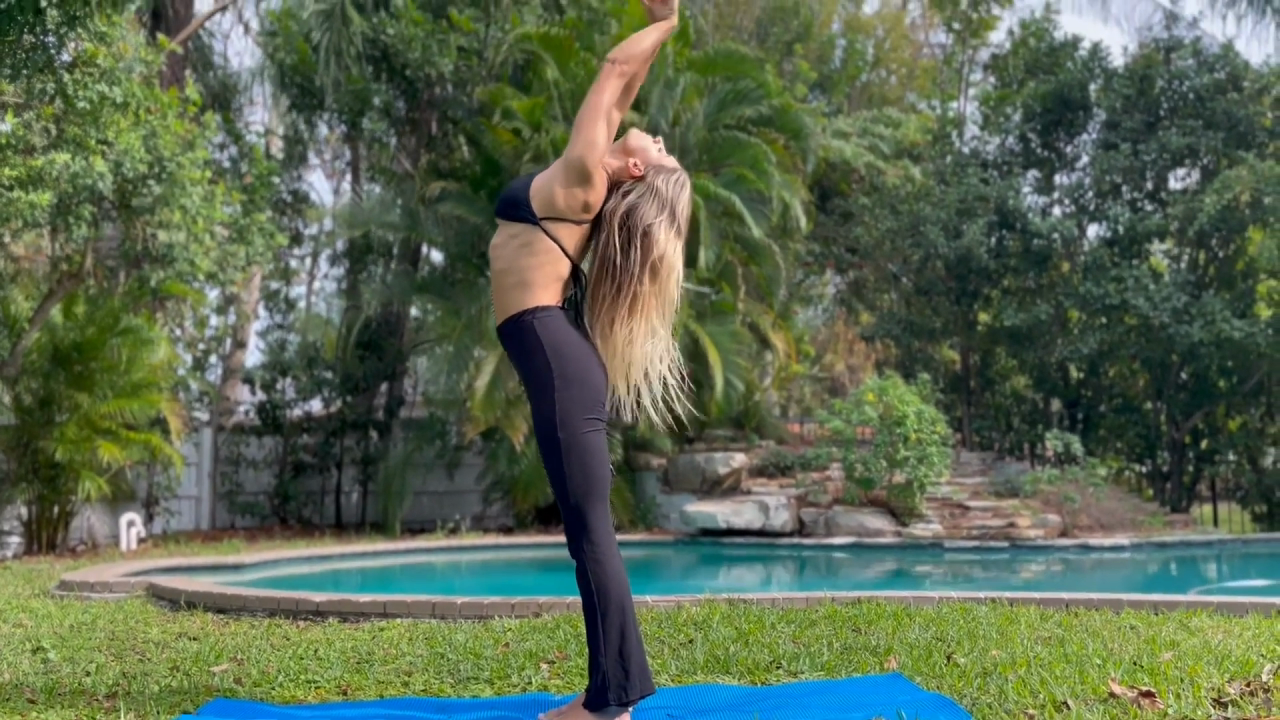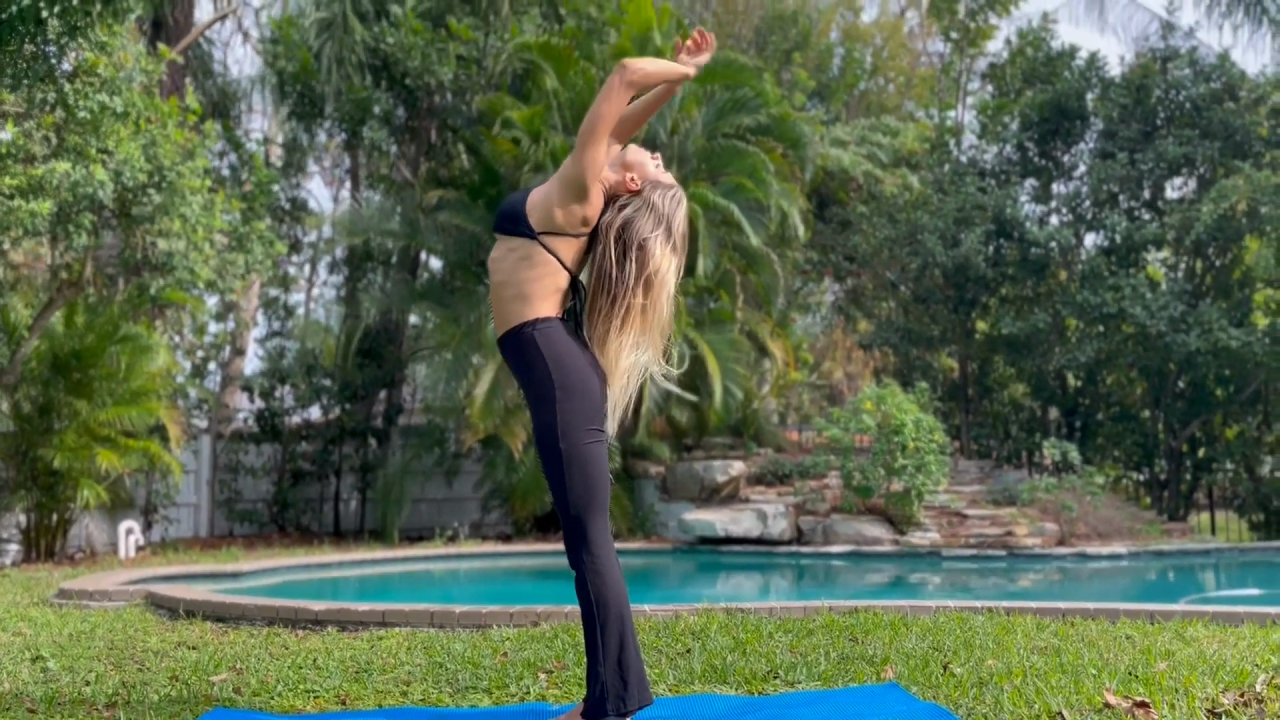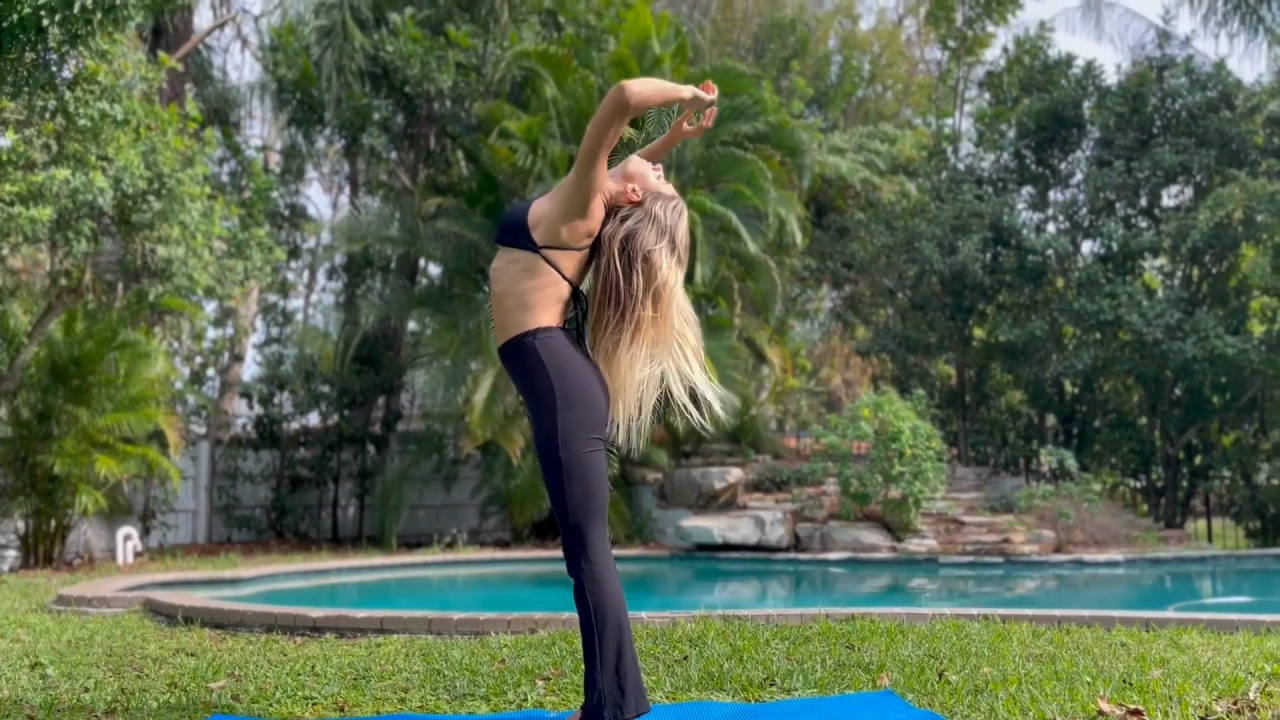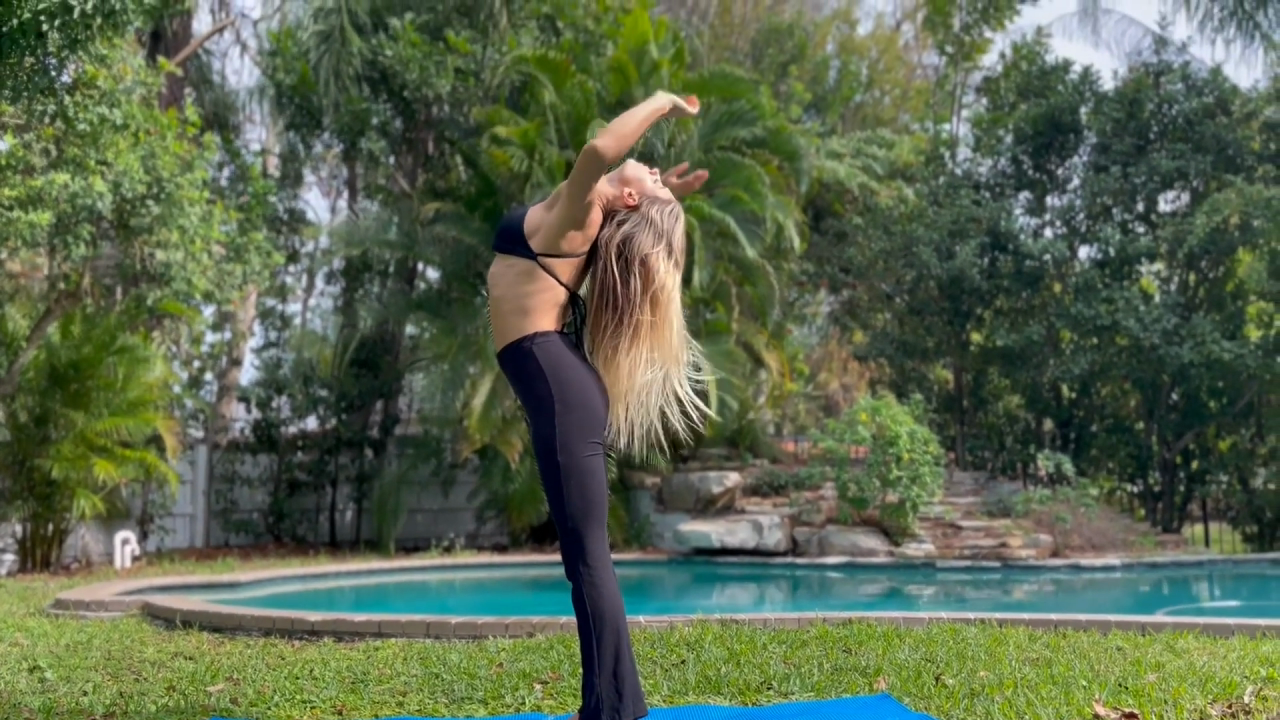
dt=0.3s
person 1, frame 1
left shoulder: (583, 175)
right shoulder: (588, 182)
left elbow: (615, 67)
right elbow: (618, 90)
left hip: (557, 359)
right hip: (560, 360)
left knee: (589, 530)
right knee: (588, 530)
person 1, frame 2
left shoulder: (580, 191)
right shoulder: (588, 195)
left elbow: (623, 76)
right elbow: (615, 128)
left wrist: (680, 71)
right wrist: (678, 75)
left hip: (556, 371)
right hip: (558, 372)
left knee: (589, 540)
right knee: (587, 540)
person 1, frame 3
left shoulder: (582, 204)
right shoulder: (593, 209)
left elbow: (620, 96)
right elbow: (613, 161)
left wrist: (685, 96)
right wrist: (679, 132)
left hip: (557, 379)
right hip: (559, 381)
left knee: (587, 548)
right knee: (585, 548)
person 1, frame 4
left shoulder: (580, 209)
right shoulder: (587, 221)
left elbow: (599, 150)
left wrist: (661, 104)
right wrist: (658, 205)
left hip: (556, 386)
right hip: (561, 386)
left knee: (586, 554)
right knee: (585, 552)
